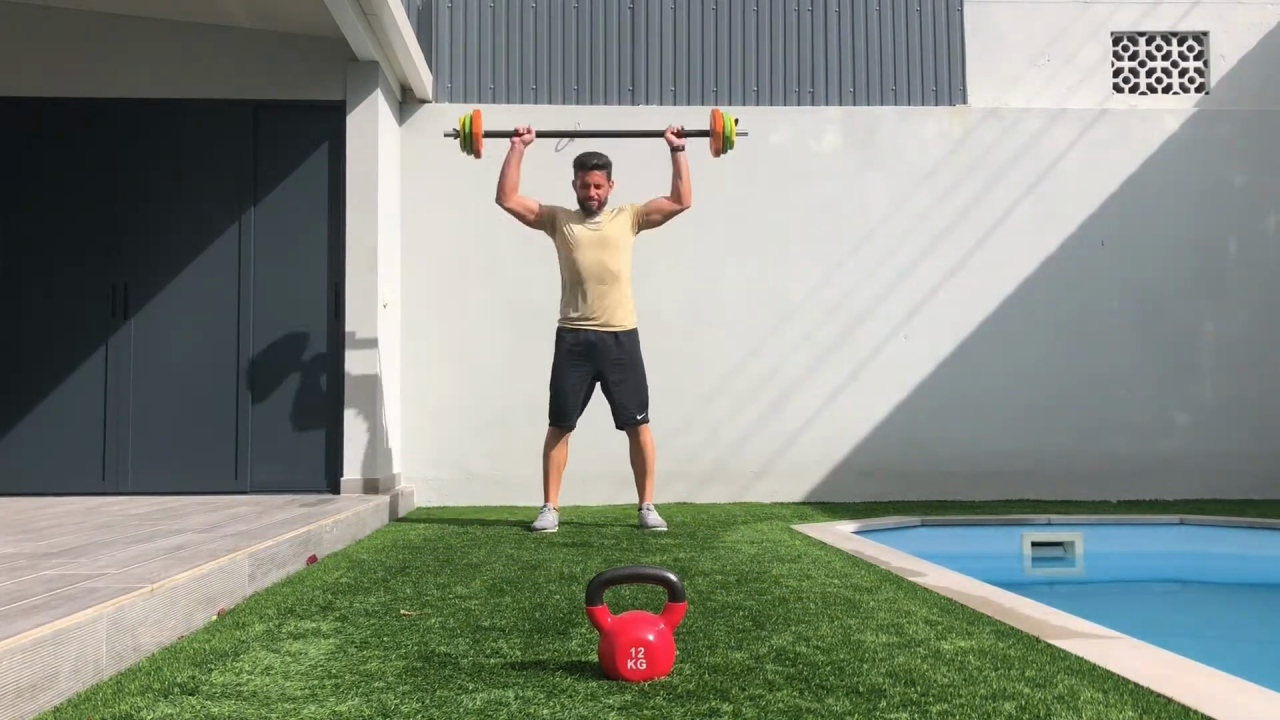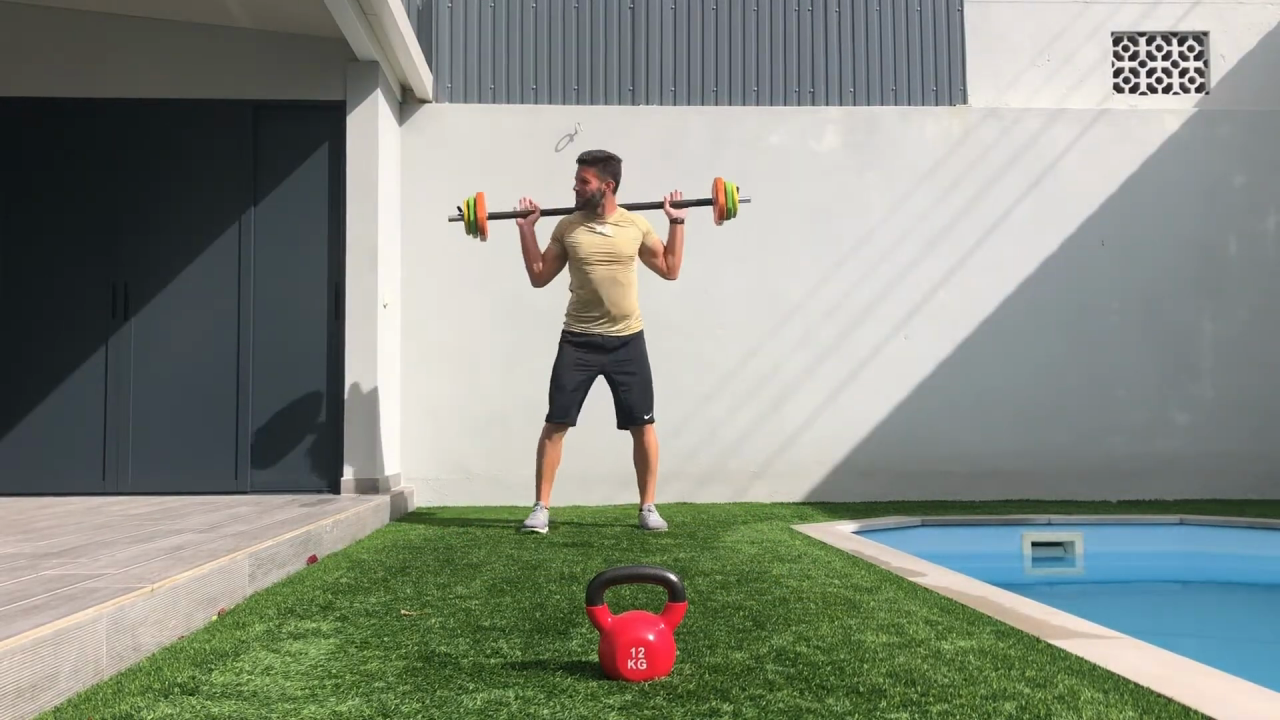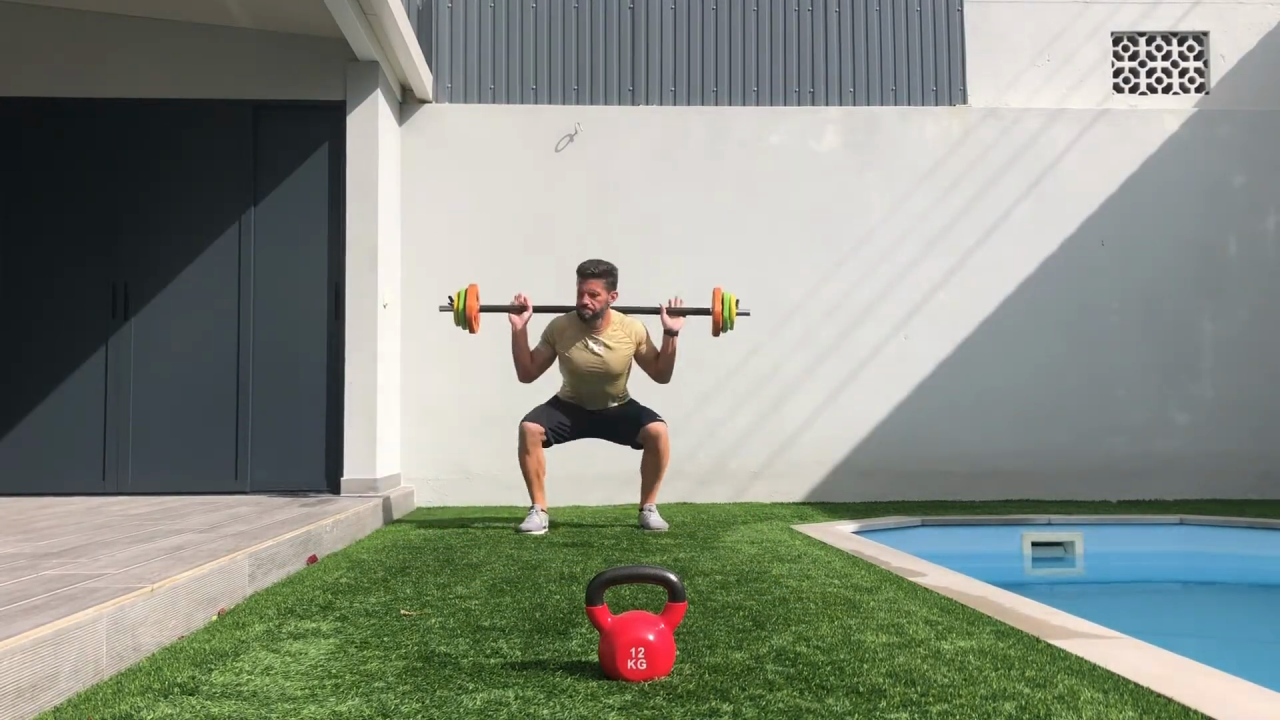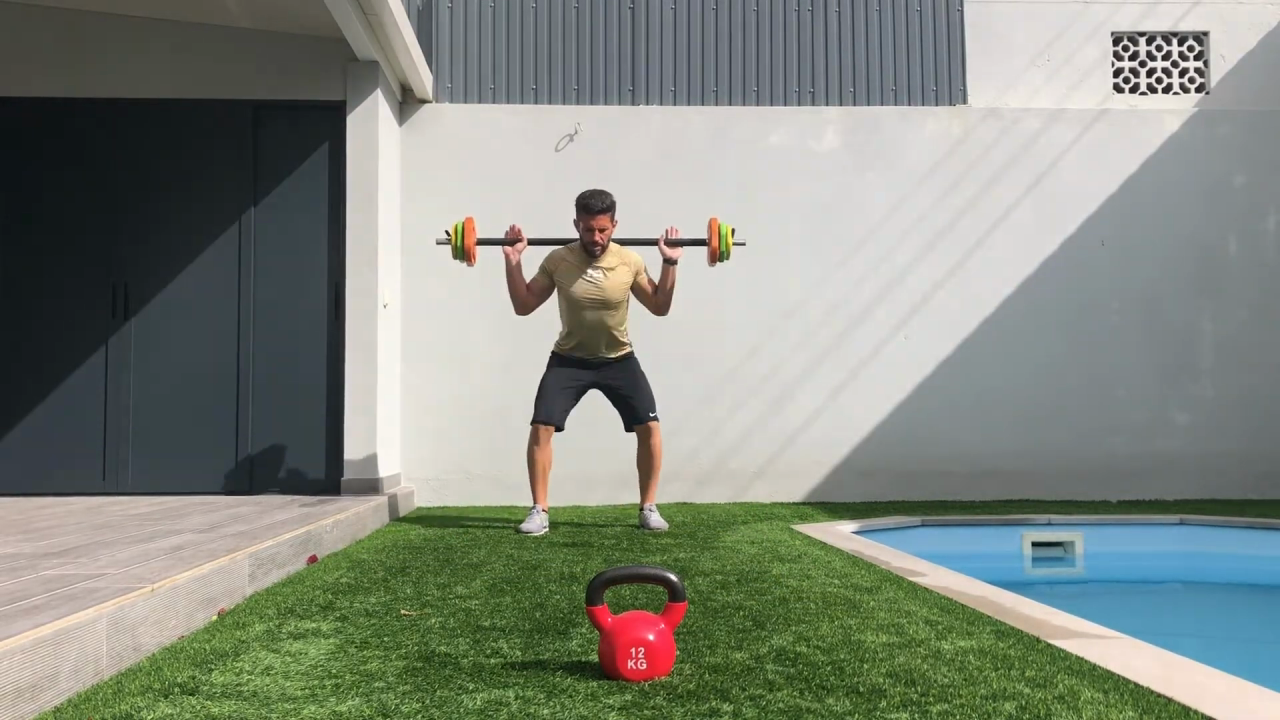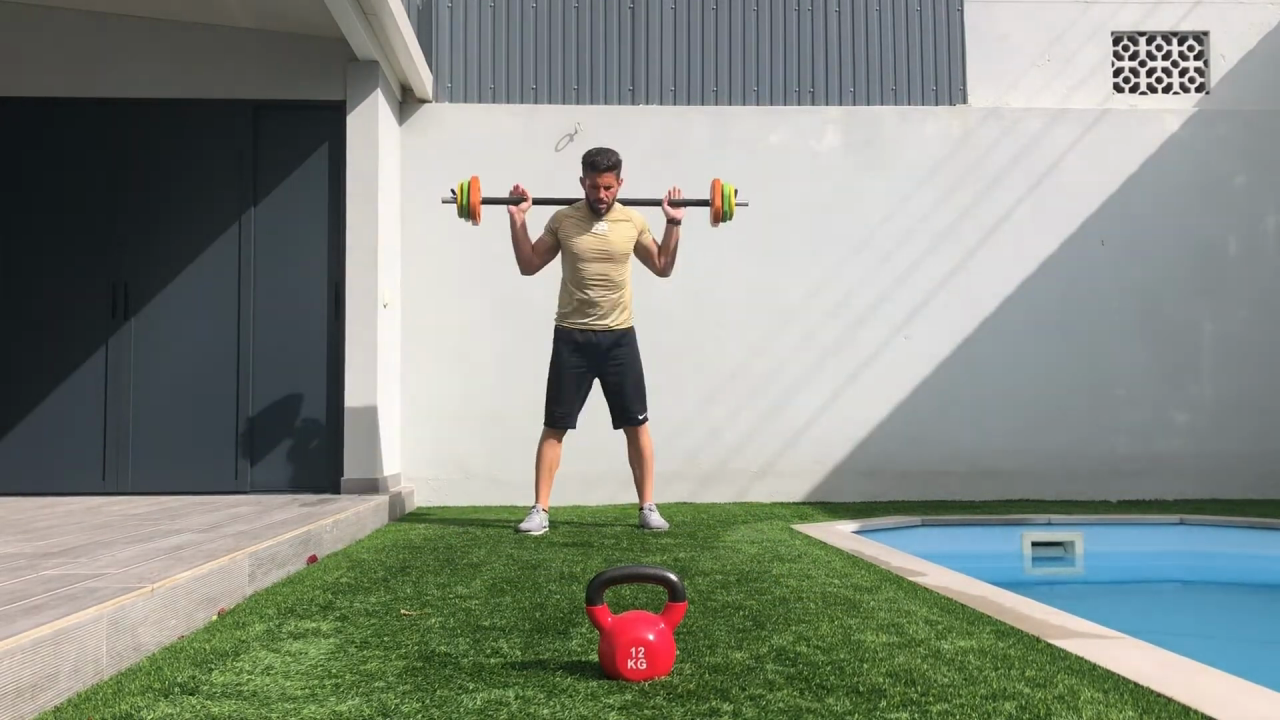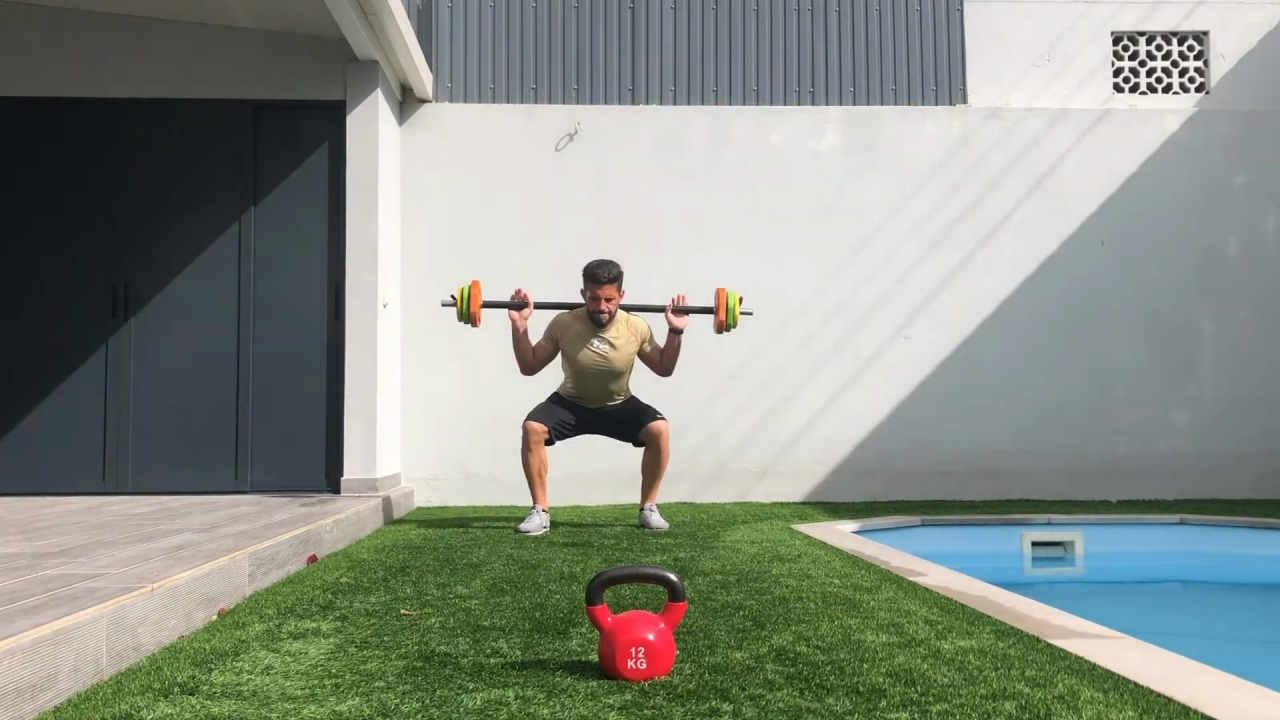
dt=0.5s
person 1, frame 1
left shoulder: (629, 216)
right shoulder: (557, 218)
left elbow: (681, 202)
right elbow: (506, 199)
left wrist: (677, 151)
right wrist: (516, 150)
left hip: (621, 338)
right hip: (574, 338)
left knee: (638, 425)
right knee: (560, 427)
left ankle: (647, 506)
right ankle: (550, 507)
person 1, frame 2
left shoulder: (637, 225)
right shoulder: (567, 227)
left elbow: (670, 270)
right elbow: (539, 277)
left wrist: (676, 222)
right wrist: (527, 229)
left hip: (627, 341)
right hip: (578, 341)
left knee: (644, 426)
right knee: (555, 424)
left ankle: (648, 508)
right ankle: (541, 507)
person 1, frame 3
left shoulder: (632, 330)
right shoulder: (559, 329)
left elbow: (661, 375)
right elbow: (526, 374)
left wrist: (670, 335)
right wrist: (519, 330)
left hip: (617, 409)
right hip: (570, 407)
left knee: (658, 432)
right knee: (529, 429)
left ankle: (648, 508)
right ankle: (538, 510)
person 1, frame 4
left shoulder: (629, 261)
right shoulder: (558, 261)
left elbow: (659, 307)
right elbow: (523, 306)
left wrist: (669, 263)
right wrist: (513, 263)
left hip: (618, 358)
right hip: (570, 360)
left knee: (649, 427)
right knee: (541, 427)
left ankle: (649, 508)
right ankle: (540, 510)
person 1, frame 5
left shoulder: (633, 221)
right shoulder: (563, 220)
left elbow: (662, 267)
right elbow: (528, 265)
left wrist: (673, 223)
right wrist: (517, 218)
left hip: (619, 336)
right hip: (571, 336)
left knee: (636, 425)
right knee: (554, 427)
left ankle: (647, 506)
right ankle: (540, 510)
person 1, frame 6
left shoulder: (636, 328)
right shoulder: (563, 323)
left elbow: (664, 368)
right elbow: (529, 366)
left wrist: (676, 331)
right wrist: (518, 326)
left hip: (619, 405)
right hip: (571, 404)
left knee: (659, 430)
right knee: (533, 429)
left ankle: (648, 509)
right ankle: (540, 513)
